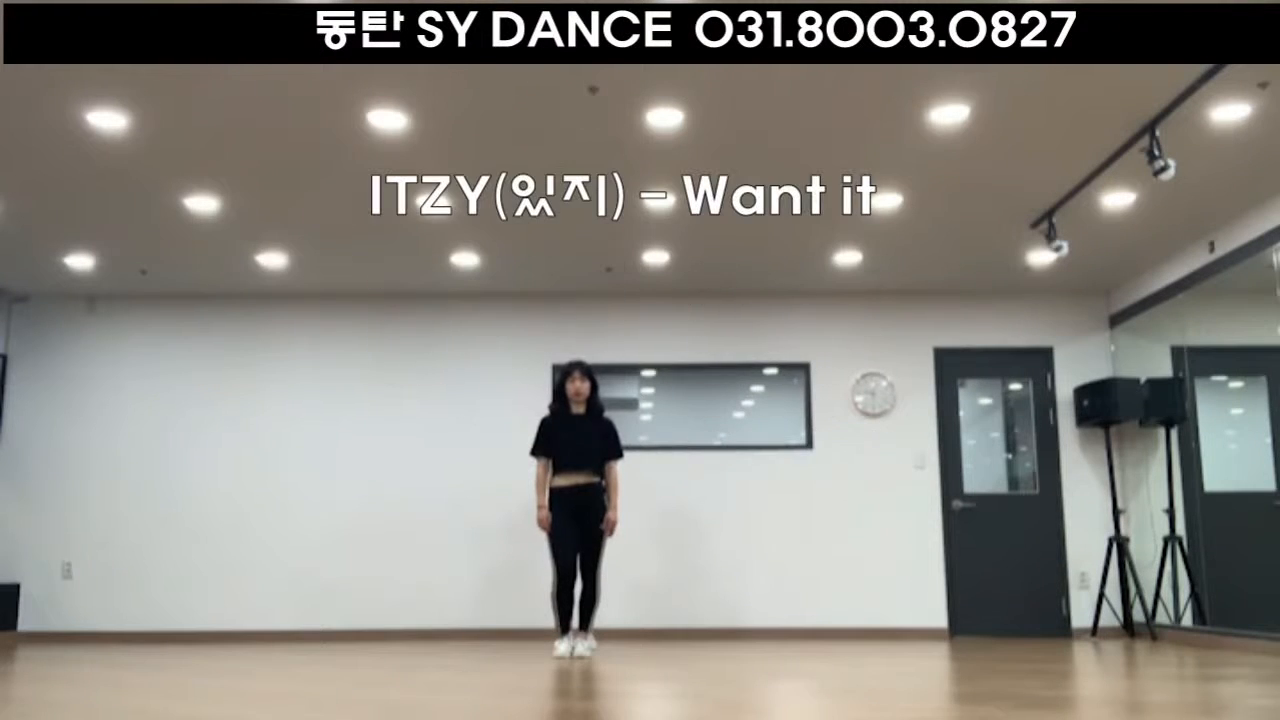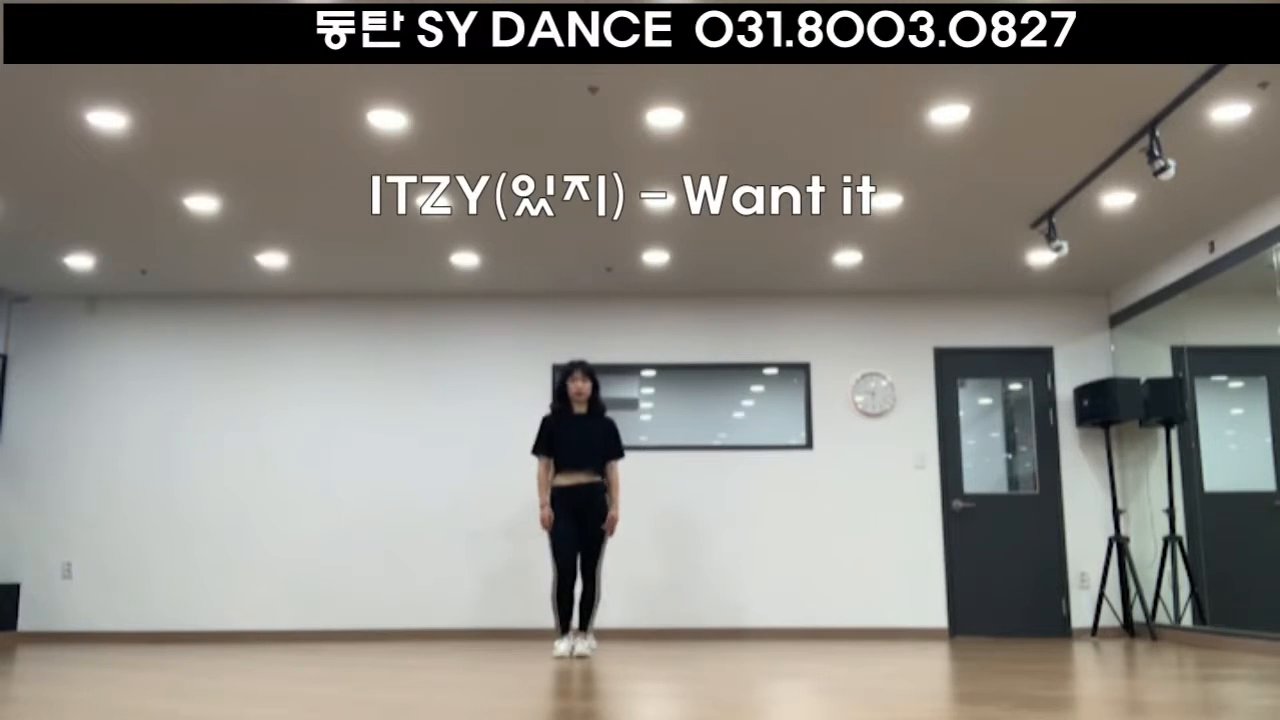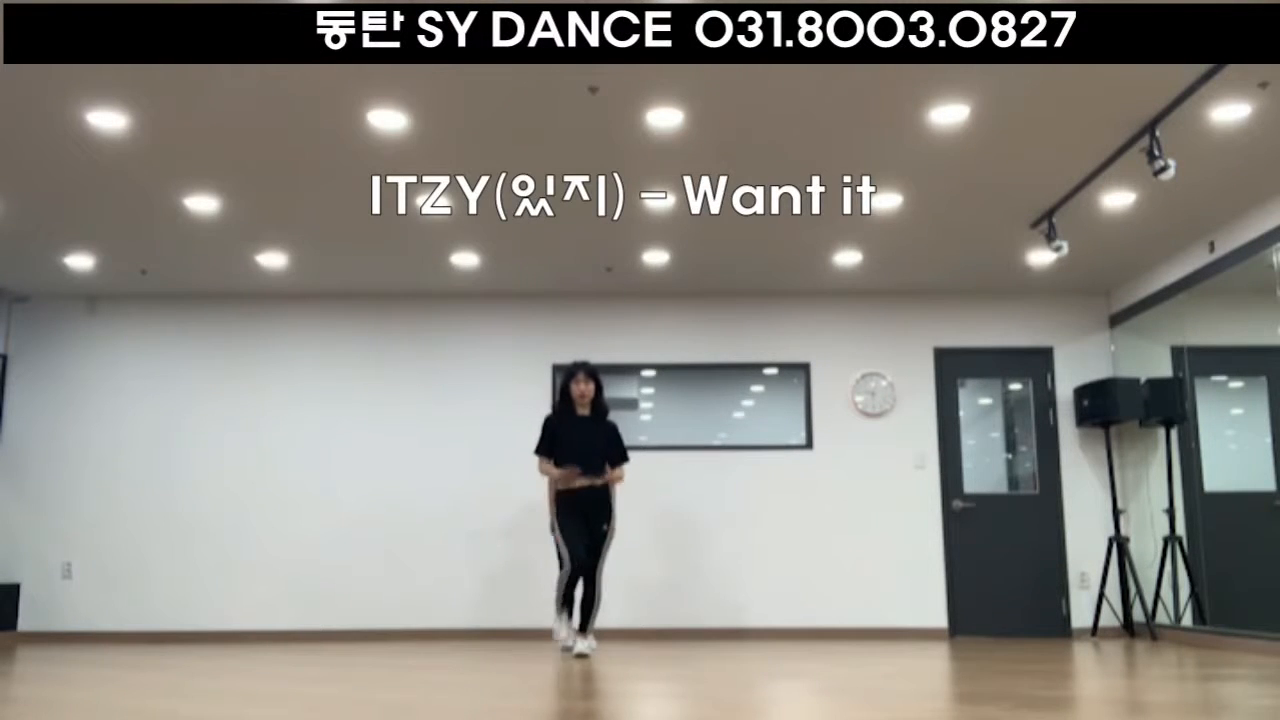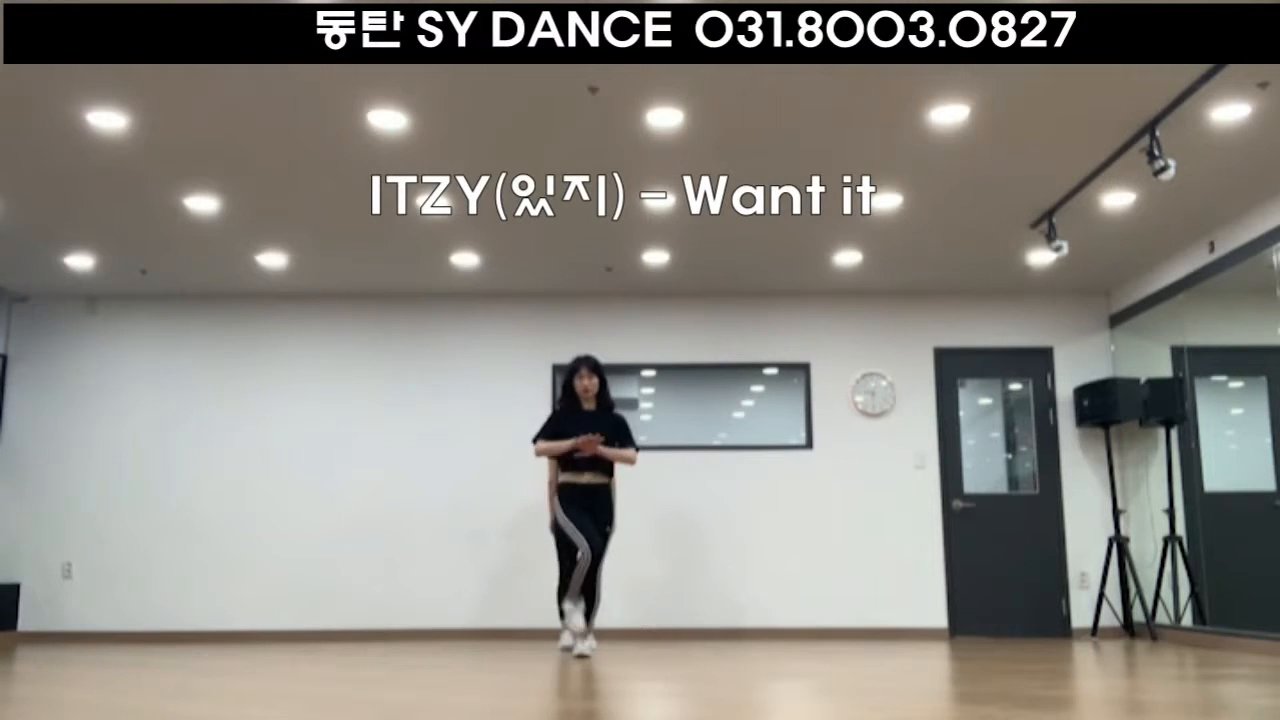
dt=0.2s
person 1, frame 1
left shoulder: (603, 425)
right shoulder: (550, 423)
left elbow: (611, 469)
right elbow: (542, 467)
left wrist: (613, 508)
right wrist: (541, 505)
left hip: (593, 500)
right hip: (561, 501)
left knee: (589, 571)
right knee: (564, 571)
left ankle: (584, 635)
right ankle: (564, 635)
person 1, frame 2
left shoulder: (605, 425)
right shoulder: (552, 422)
left elbow: (612, 467)
right elbow: (544, 466)
left wrist: (614, 507)
right wrist: (544, 504)
left hip: (595, 500)
right hip: (563, 500)
left knee: (590, 571)
right knee: (565, 571)
left ankle: (584, 634)
right ankle: (564, 636)
person 1, frame 3
left shoulder: (607, 427)
right shoulder: (555, 422)
left elbow: (619, 468)
right elbow: (544, 465)
left wrist: (612, 477)
right wrist: (559, 474)
left hip: (599, 503)
right hip: (567, 503)
left knee: (592, 571)
right knee: (572, 563)
left ankle: (585, 633)
right ankle: (562, 616)
person 1, frame 4
left shoulder: (613, 420)
right shoulder: (561, 416)
left elbow: (631, 456)
right elbow: (539, 448)
left wrist: (599, 450)
right wrist: (575, 443)
left hip: (601, 499)
right hip: (569, 496)
left knee: (594, 568)
right knee: (585, 550)
left ankle: (582, 632)
right ankle: (570, 602)
